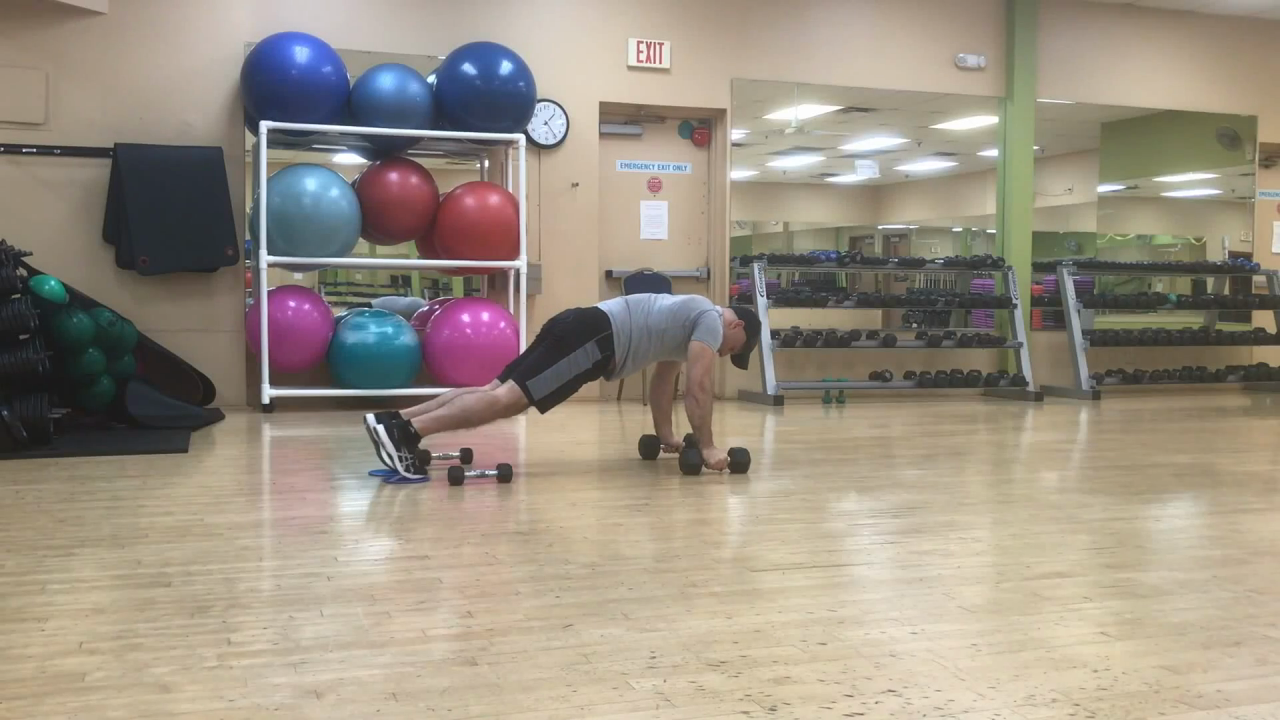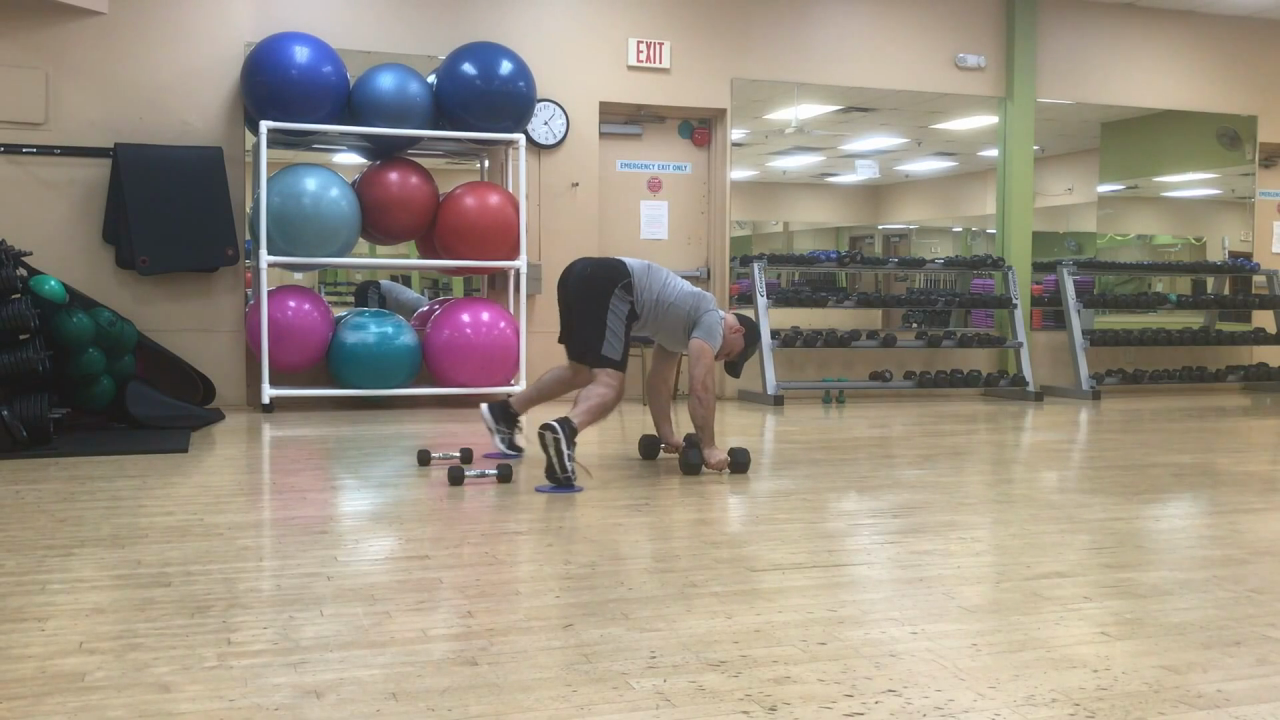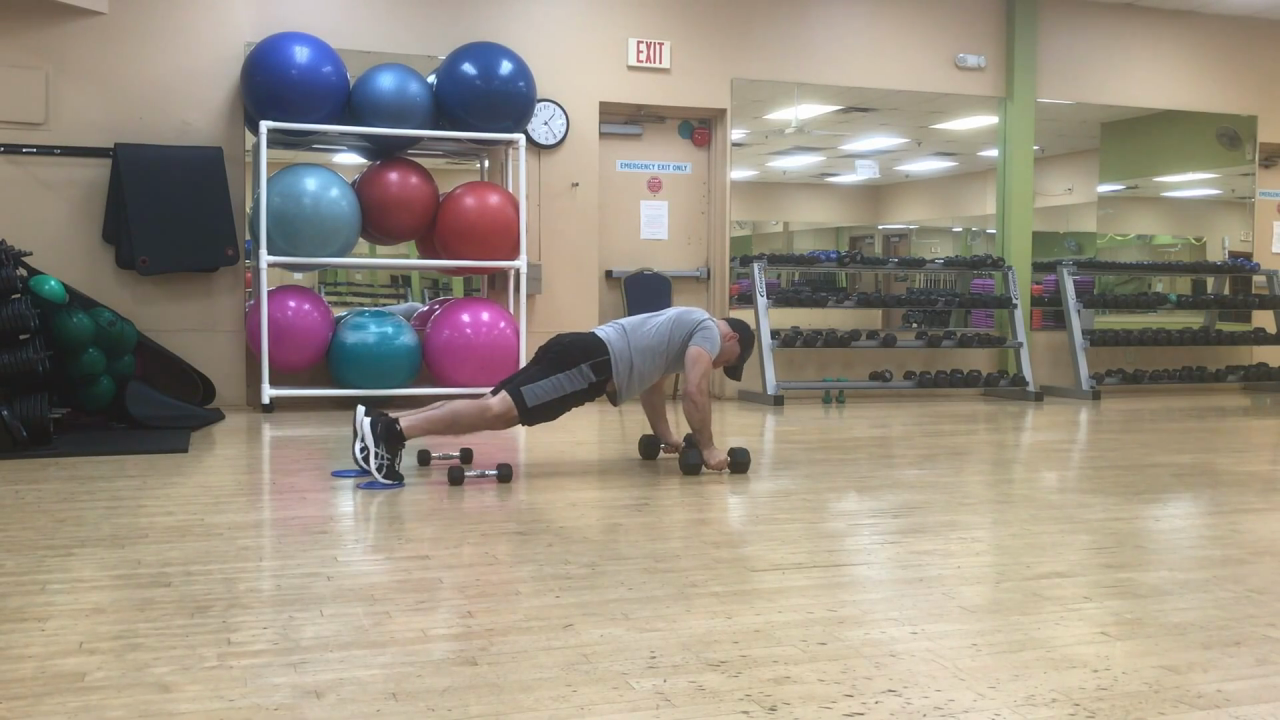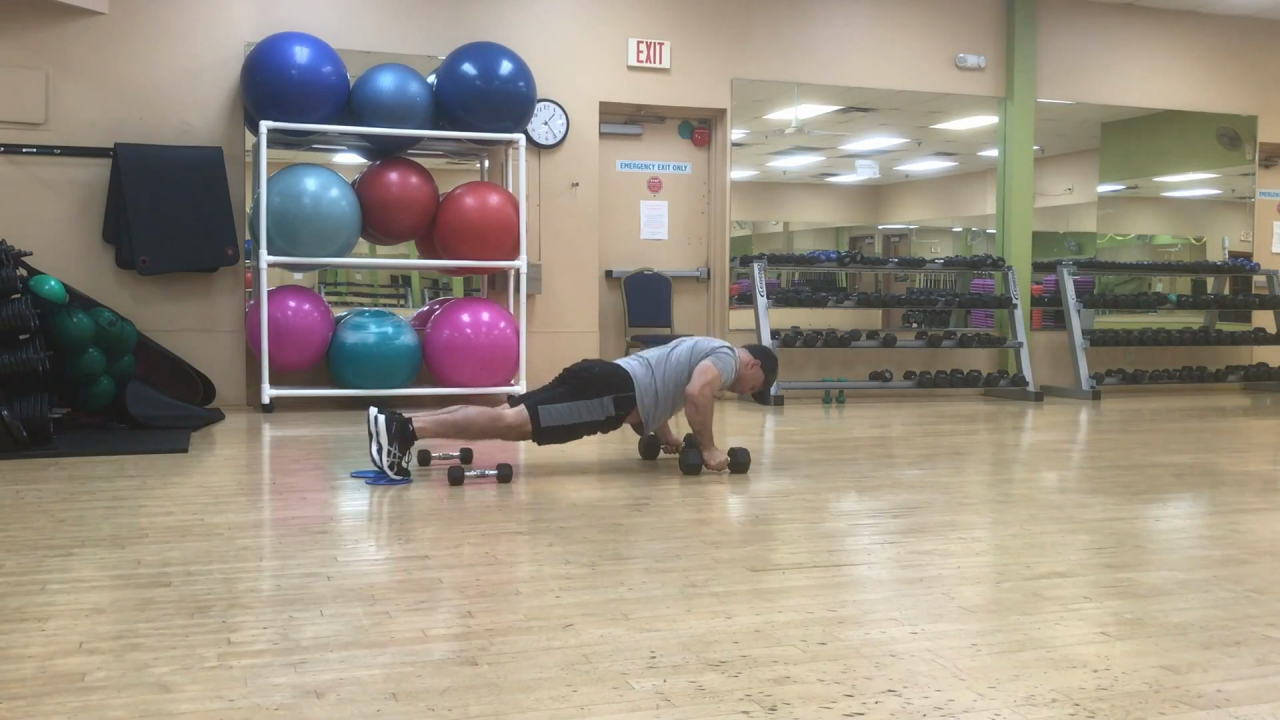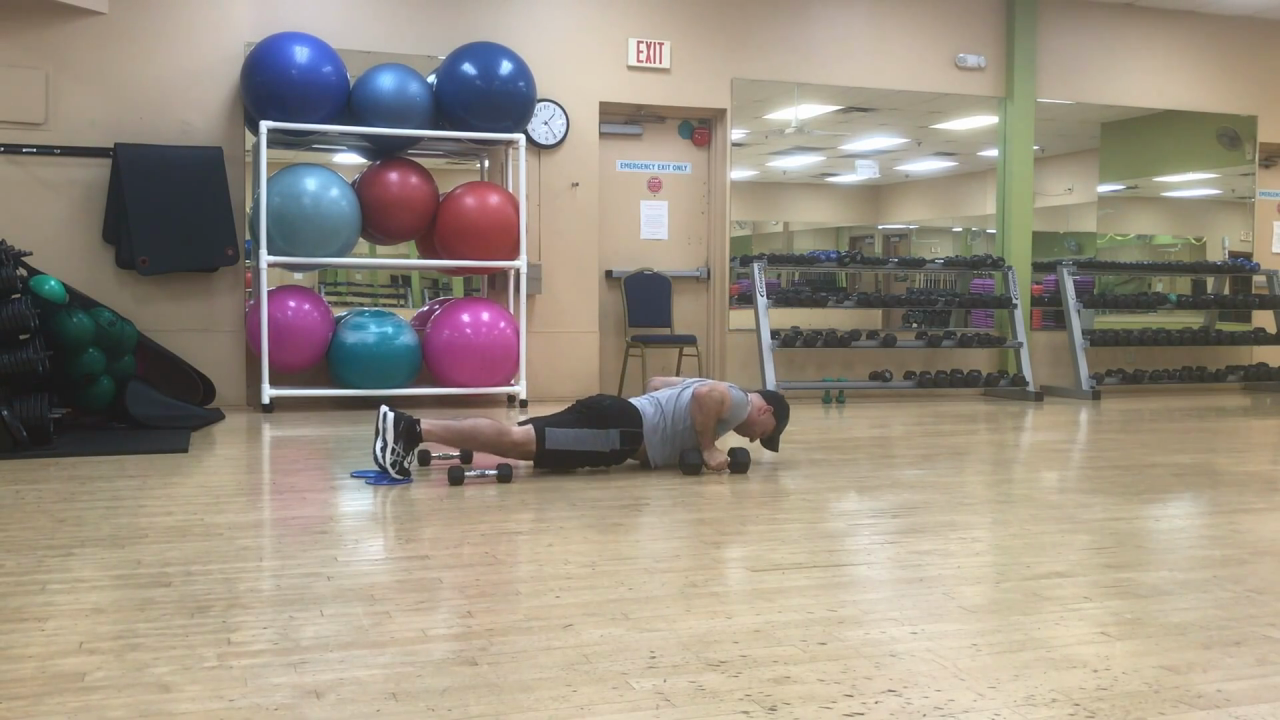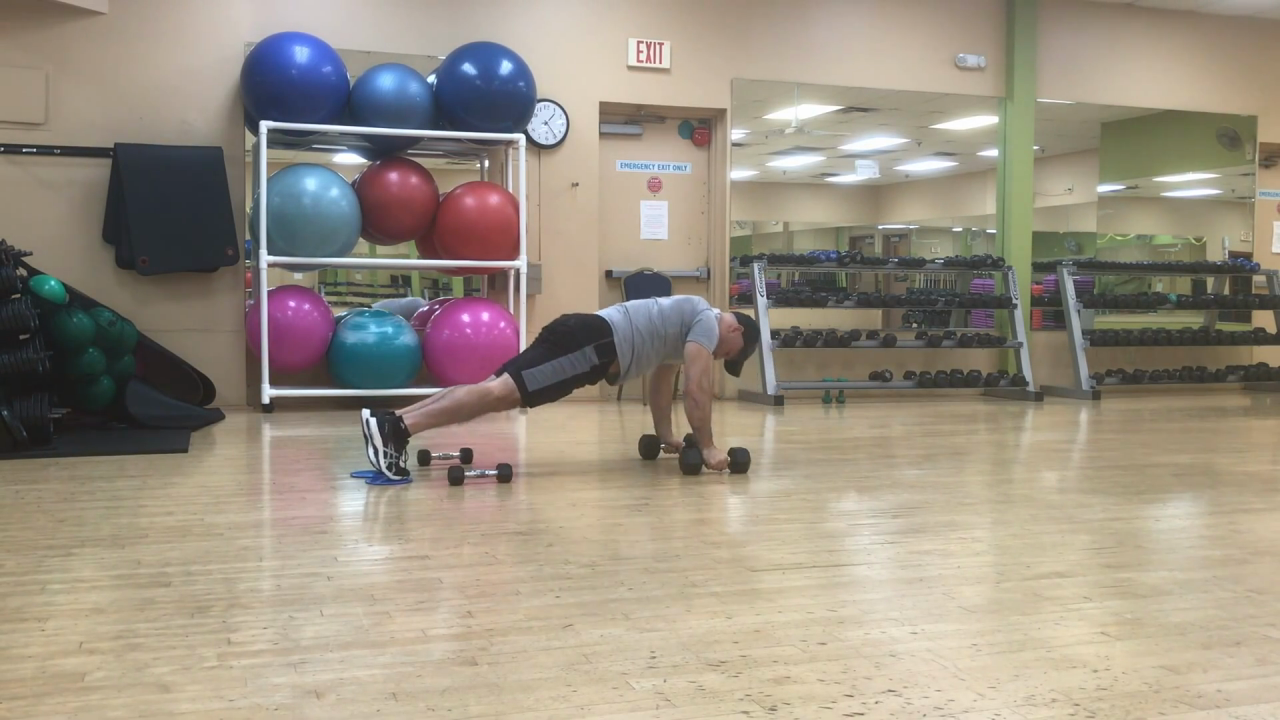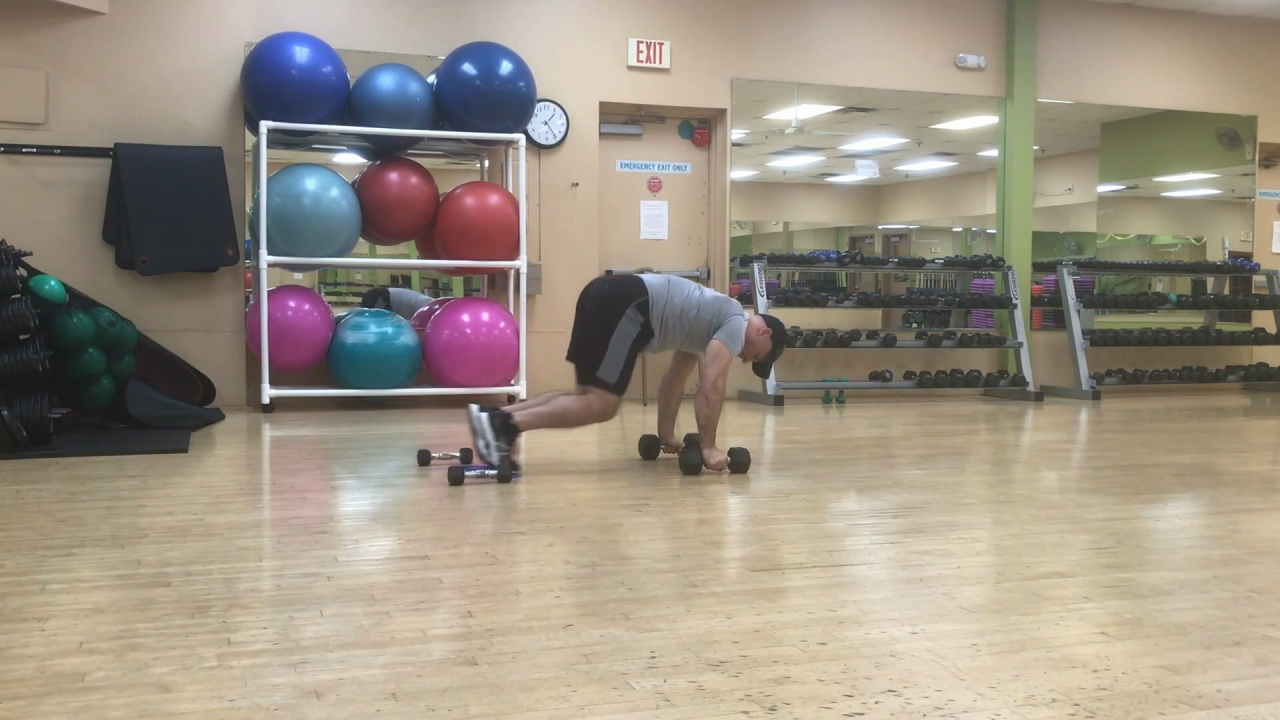
dt=0.7s
person 1, frame 1
left shoulder: (689, 324)
right shoulder: (711, 321)
left elbow: (662, 381)
right elbow: (698, 388)
left wrist: (666, 437)
right wrist: (707, 447)
left hip: (586, 333)
right hip: (593, 338)
left knee: (495, 390)
right knee: (507, 398)
left ankle: (394, 421)
right ankle: (406, 431)
person 1, frame 2
left shoulder: (683, 325)
right shoulder: (712, 322)
left elbow: (659, 379)
right elbow: (700, 386)
left wrist: (666, 436)
right wrist: (708, 447)
left hip: (584, 278)
right hip: (608, 285)
left knee: (582, 370)
right knee: (608, 382)
left ankle: (506, 413)
right ankle: (566, 430)
person 1, frame 3
left shoulder: (685, 326)
right shoulder: (707, 331)
left elbow: (651, 383)
right elbow: (694, 392)
left wrist: (666, 437)
right wrist: (707, 448)
left hip: (581, 352)
right hip: (592, 361)
left knee: (489, 404)
right knee: (499, 411)
left ankle: (381, 420)
right ankle: (392, 430)
person 1, frame 4
left shoulder: (706, 351)
right shoulder: (726, 357)
right elbow: (695, 394)
left wrist: (666, 436)
right wrist: (708, 449)
left hip: (606, 379)
right hip: (614, 392)
left knee: (505, 412)
right knee: (512, 423)
left ankle: (400, 422)
right ankle: (406, 429)
person 1, frame 5
left shoulder: (720, 393)
right shoulder: (738, 401)
left elbow: (656, 381)
right elbow: (704, 397)
left wrist: (675, 438)
right wrist: (707, 449)
left hip: (620, 420)
right hip: (623, 430)
left knee: (517, 437)
right knee: (518, 441)
left ankle: (408, 426)
right ankle: (414, 429)
person 1, frame 6
left shoulder: (689, 323)
right shoulder: (708, 323)
left elbow: (661, 377)
right elbow: (696, 388)
left wrist: (666, 436)
right wrist: (707, 446)
left hip: (592, 340)
right hip: (596, 344)
left knee: (496, 390)
right knee: (500, 393)
left ankle: (392, 421)
right ankle: (398, 428)
person 1, frame 7
left shoulder: (710, 325)
right shoulder: (735, 325)
left elbow: (675, 380)
right elbow: (711, 387)
left wrist: (666, 436)
right wrist: (708, 447)
left hip: (605, 296)
right hip: (623, 304)
left knee: (591, 396)
right knee: (600, 405)
left ankle: (505, 417)
right ankle: (504, 423)
